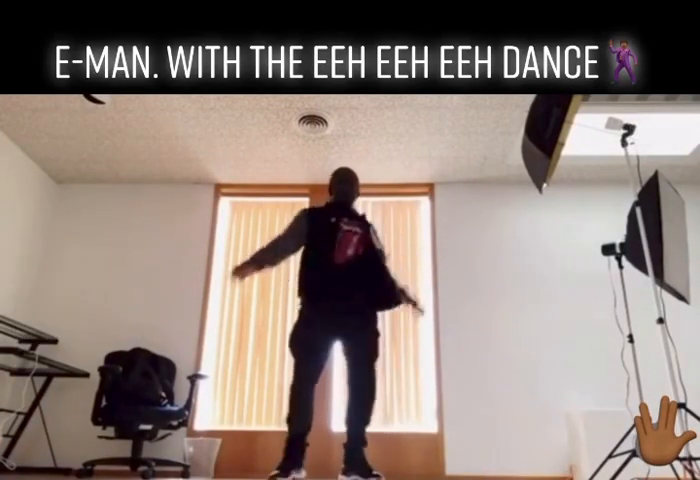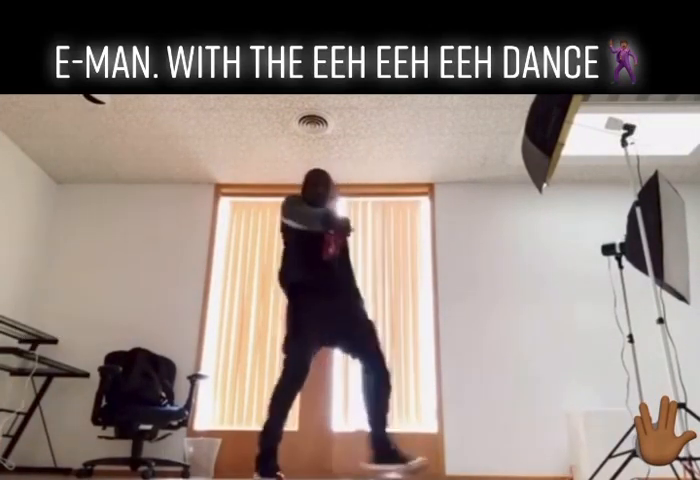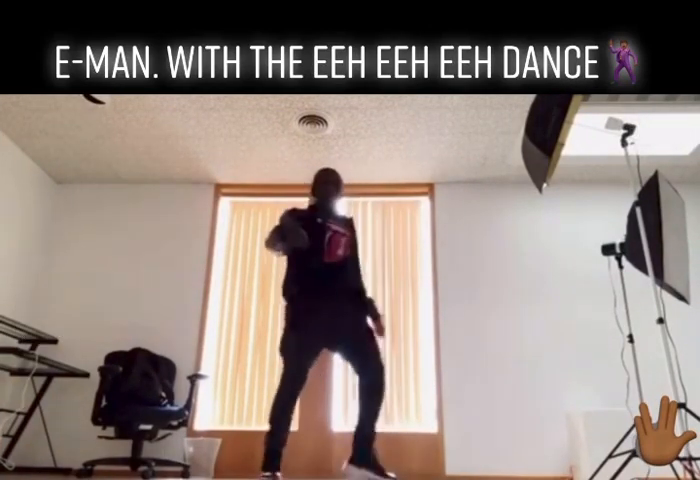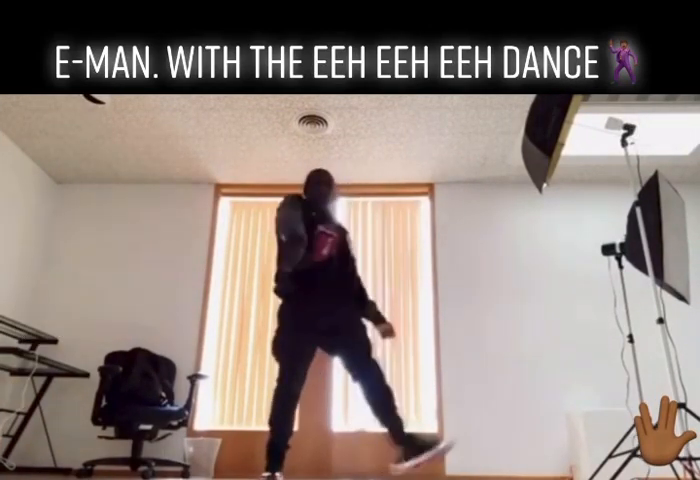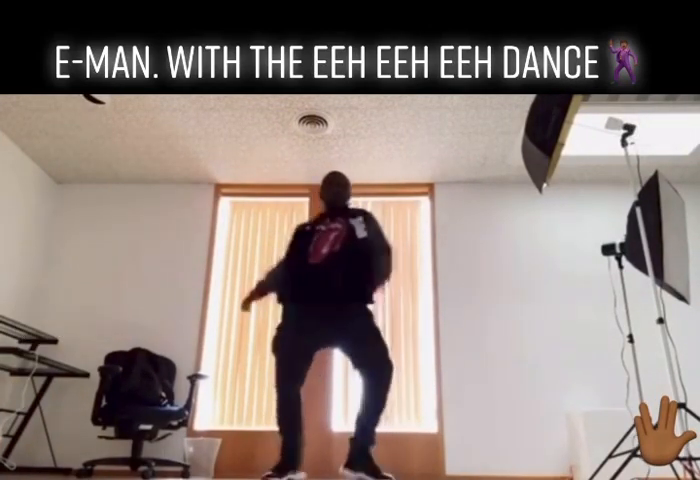
dt=0.3s
person 1, frame 1
left shoulder: (365, 226)
right shoulder: (312, 218)
left elbow: (379, 267)
right elbow: (284, 245)
left wrist: (400, 293)
right wrist: (253, 263)
left hip: (359, 312)
right hip: (320, 309)
left knee: (363, 382)
right knee: (305, 377)
person 1, frame 2
left shoulder: (333, 225)
right shoulder: (294, 207)
right elbow: (307, 217)
right wrist: (333, 221)
left hip: (341, 304)
right hip: (307, 302)
left knee: (375, 366)
right knee: (294, 376)
left ankle: (382, 448)
person 1, frame 3
left shoulder: (347, 225)
right shoulder: (297, 218)
right elbow: (276, 241)
left wrist: (371, 312)
right wrist: (288, 238)
left hip: (346, 310)
right hip: (308, 309)
left knee: (372, 371)
right knee: (293, 379)
left ankle: (362, 454)
person 1, frame 4
left shoulder: (339, 231)
right shoulder: (294, 209)
left elbow: (351, 279)
right elbow: (288, 227)
left wrist: (375, 316)
right wrist: (295, 245)
left hip: (339, 310)
right hip: (300, 308)
left knee: (368, 371)
right knee: (290, 381)
left ankle: (404, 442)
person 1, frame 5
left shoulder: (362, 221)
right shoulder: (306, 230)
left elbow: (380, 257)
right elbow: (285, 268)
left wrist: (371, 281)
right wrist: (259, 290)
left hip: (347, 308)
right hip: (305, 310)
left knee: (380, 368)
right knee: (288, 378)
